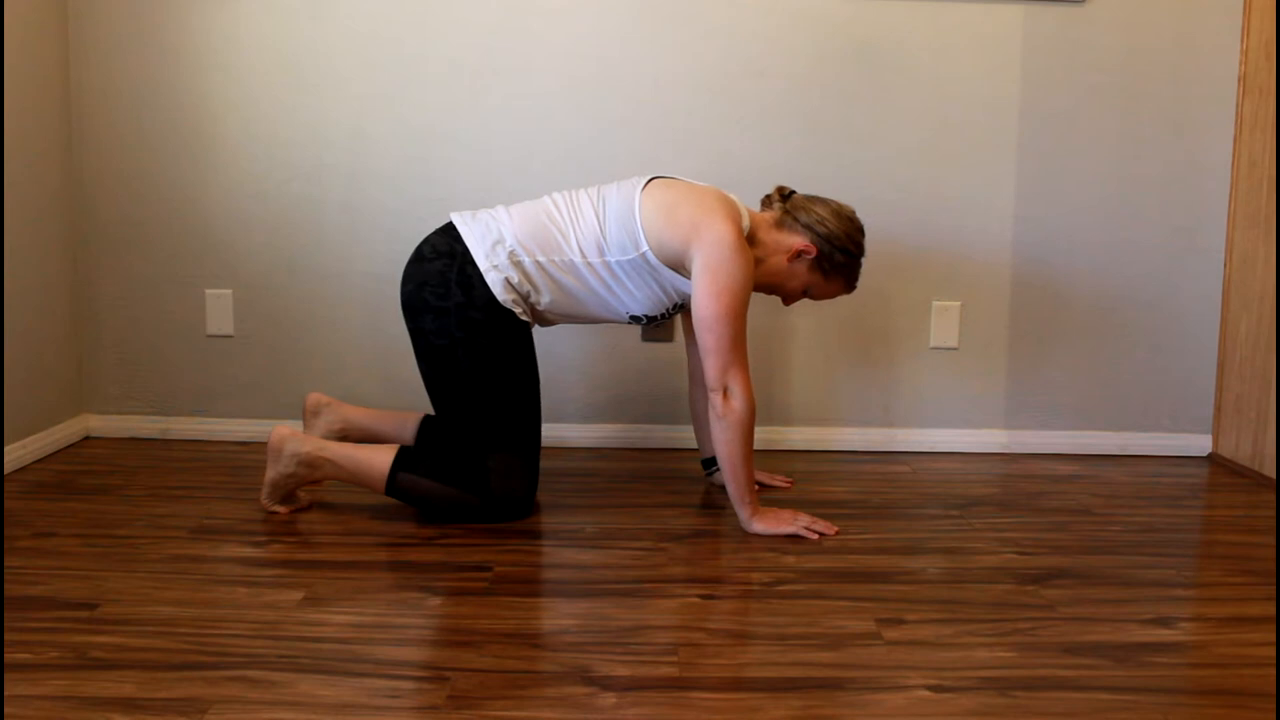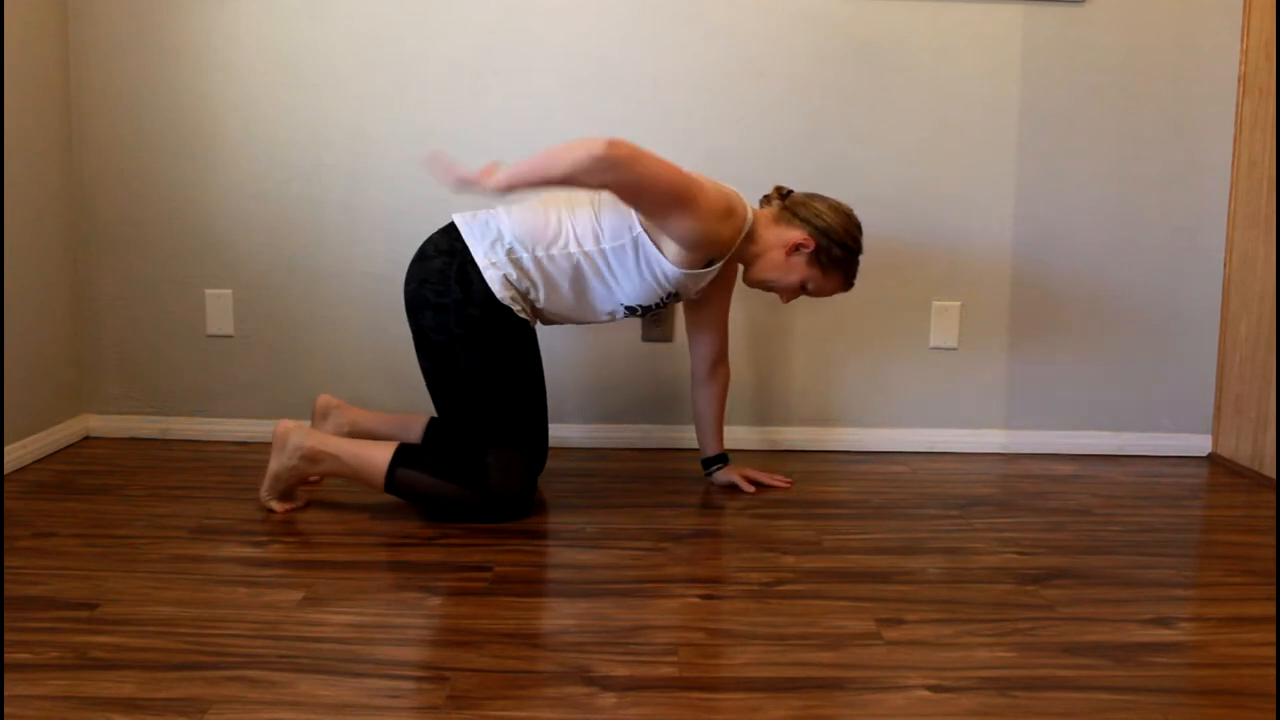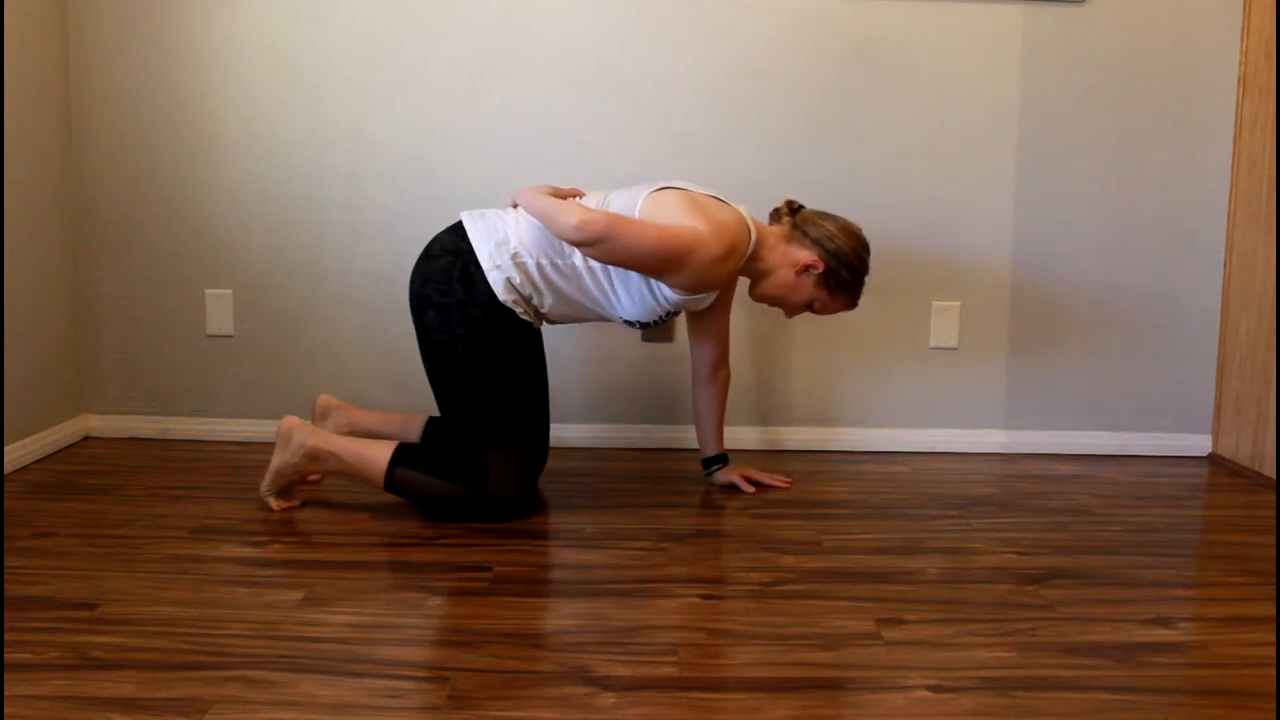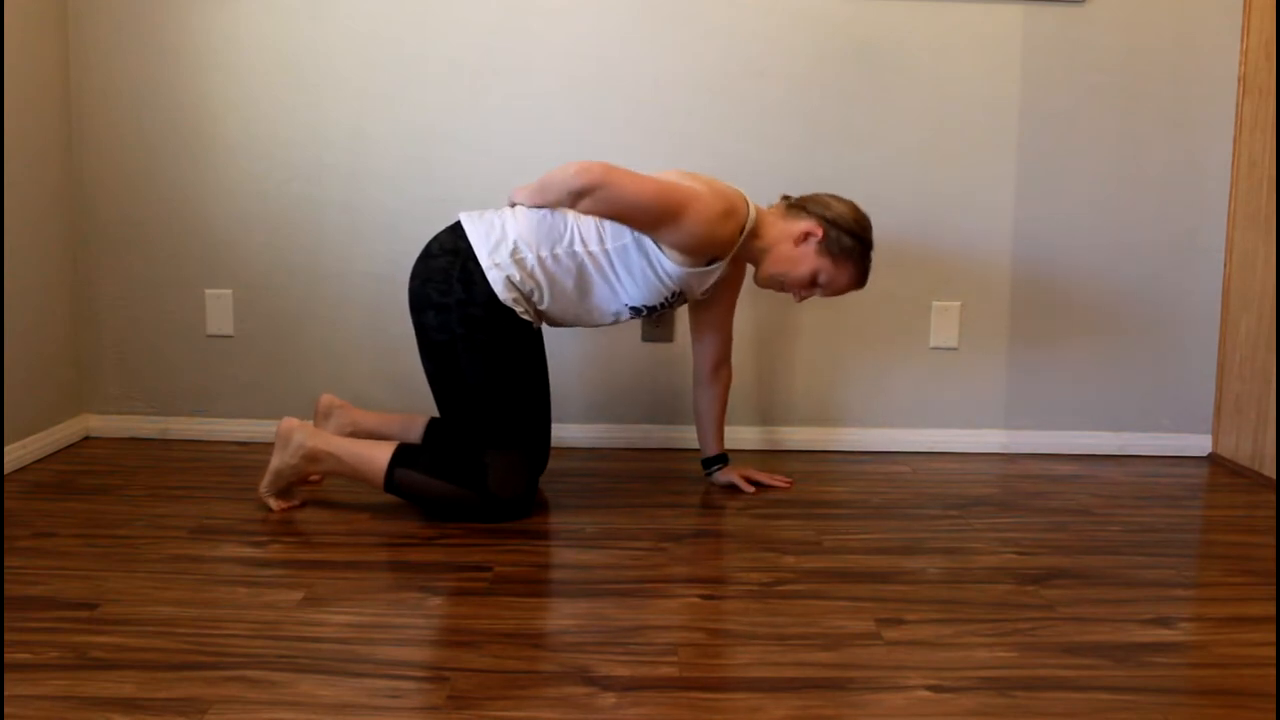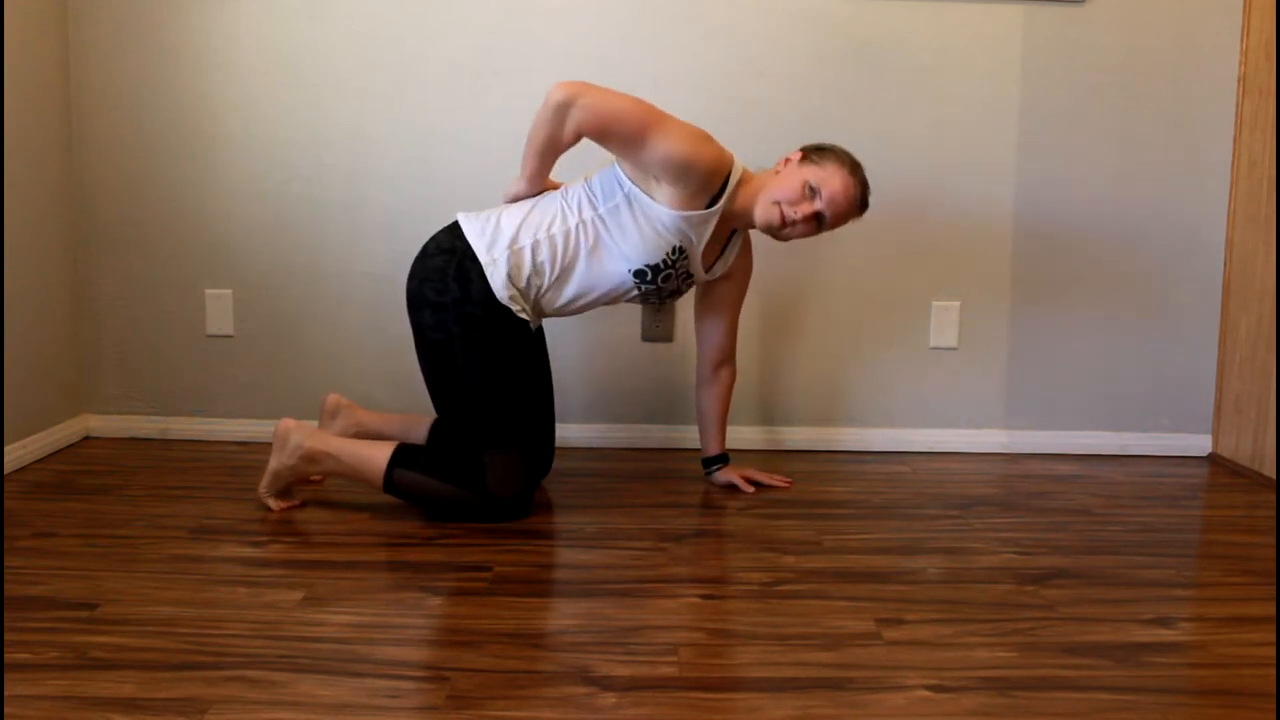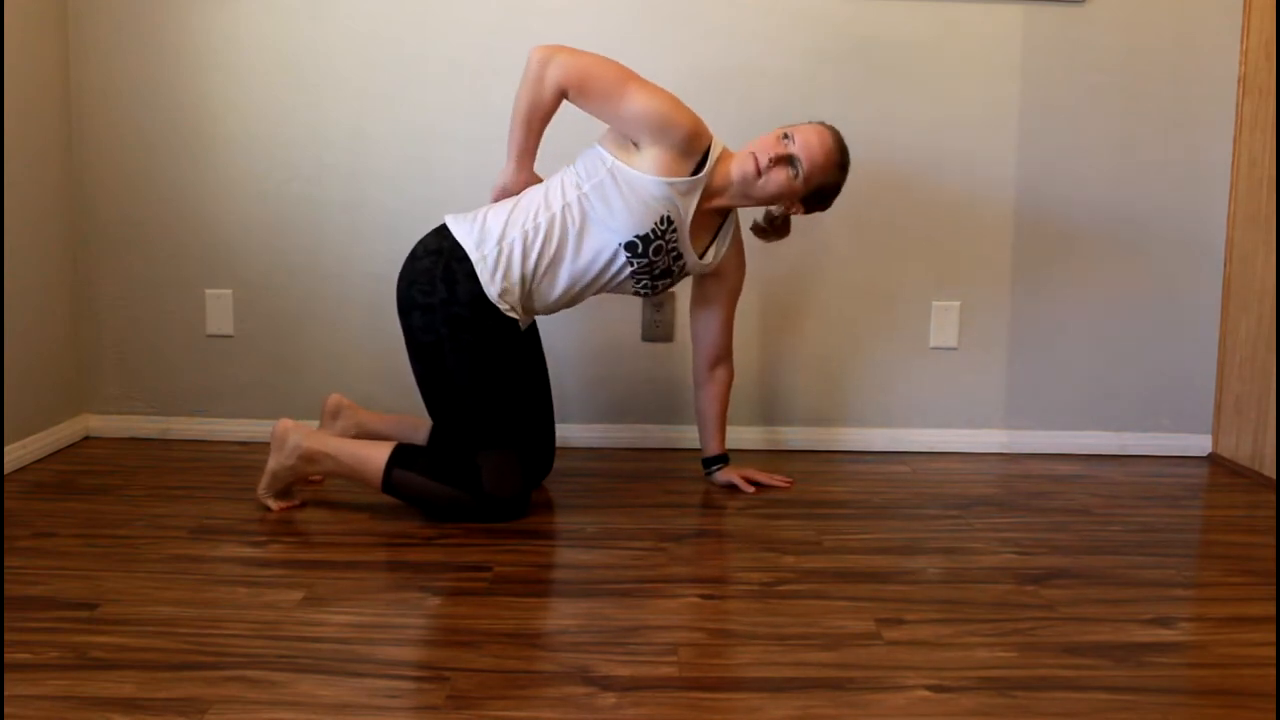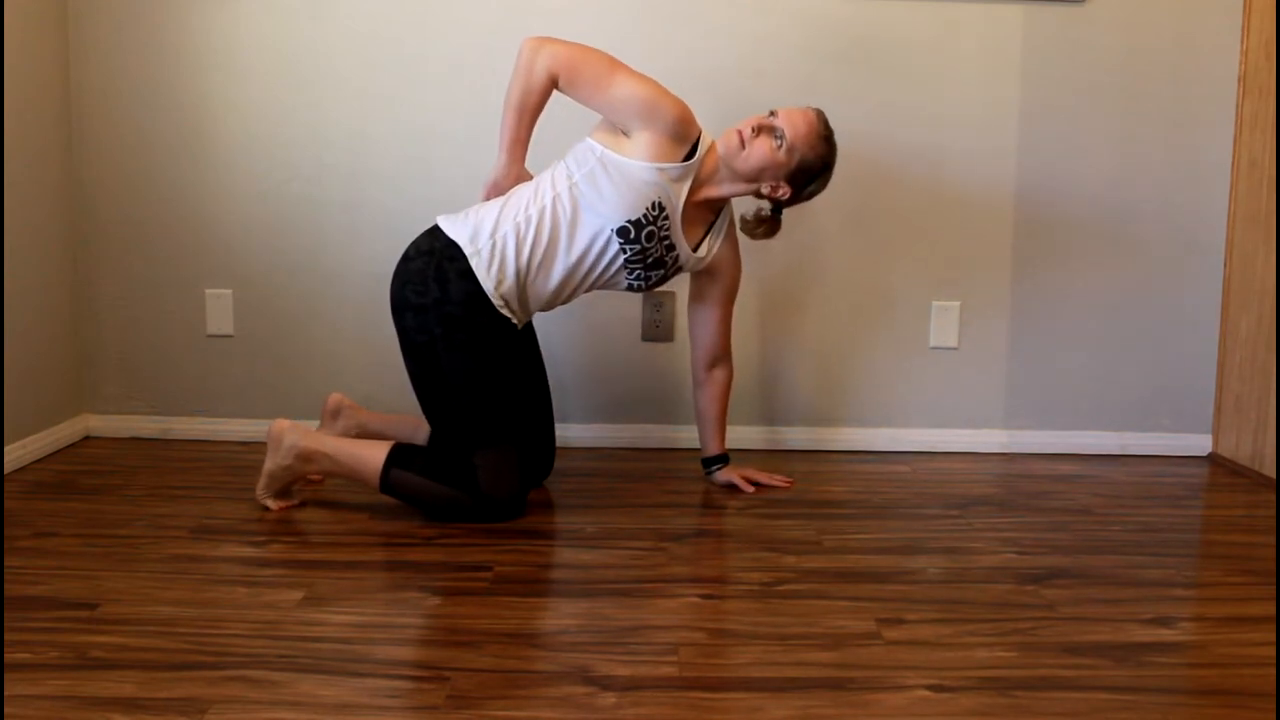
dt=0.7s
person 1, frame 1
left shoulder: (715, 240)
right shoulder: (724, 243)
left elbow: (704, 369)
right elbow: (725, 388)
left wrist: (719, 464)
right wrist: (749, 510)
left hip: (479, 283)
right hip: (460, 286)
left knee: (506, 451)
right knee: (502, 492)
left ankle: (339, 420)
right ankle: (309, 453)
person 1, frame 2
left shoulder: (721, 257)
right shoulder: (713, 224)
left elbow: (710, 362)
right elbow: (608, 154)
left wrist: (716, 460)
right wrist: (495, 180)
left hip: (490, 287)
right hip: (463, 280)
left knee: (518, 456)
right knee: (502, 491)
left ankle: (348, 422)
right ankle: (311, 449)
person 1, frame 3
left shoulder: (723, 259)
right shoulder: (713, 250)
left elbow: (710, 363)
right elbow: (589, 229)
left wrist: (716, 460)
right wrist: (532, 199)
left hip: (496, 286)
right hip: (467, 282)
left knee: (517, 456)
right knee: (503, 492)
left ankle: (345, 421)
right ankle: (315, 445)
person 1, frame 4
left shoulder: (730, 262)
right shoulder: (716, 220)
left elbow: (712, 362)
right elbow: (590, 180)
left wrist: (716, 460)
right wrist: (528, 199)
left hip: (501, 297)
right hip: (467, 281)
left knee: (521, 460)
right knee: (503, 492)
left ankle: (348, 421)
right ankle: (313, 447)
person 1, frame 5
left shoulder: (732, 257)
right shoulder: (698, 167)
left elbow: (716, 361)
right elbow: (569, 100)
left wrist: (717, 461)
right wrist: (528, 184)
left hip: (505, 303)
right hip: (463, 279)
left knee: (530, 461)
right knee: (502, 494)
left ankle: (353, 421)
right ankle: (313, 449)
person 1, frame 6
left shoulder: (723, 252)
right shoulder: (678, 139)
left elbow: (713, 360)
right elbow: (550, 62)
left wrist: (716, 459)
right wrist: (517, 171)
left hip: (499, 306)
right hip: (453, 280)
left knee: (530, 462)
right knee: (499, 493)
left ankle: (353, 421)
right ankle: (308, 448)
person 1, frame 7
left shoulder: (718, 248)
right shoulder: (667, 129)
left elbow: (712, 361)
right elbow: (540, 54)
left wrist: (717, 460)
right wrist: (508, 166)
left hip: (497, 307)
right hip: (448, 281)
left knee: (531, 465)
right knee: (496, 494)
left ankle: (353, 421)
right ankle: (306, 448)
